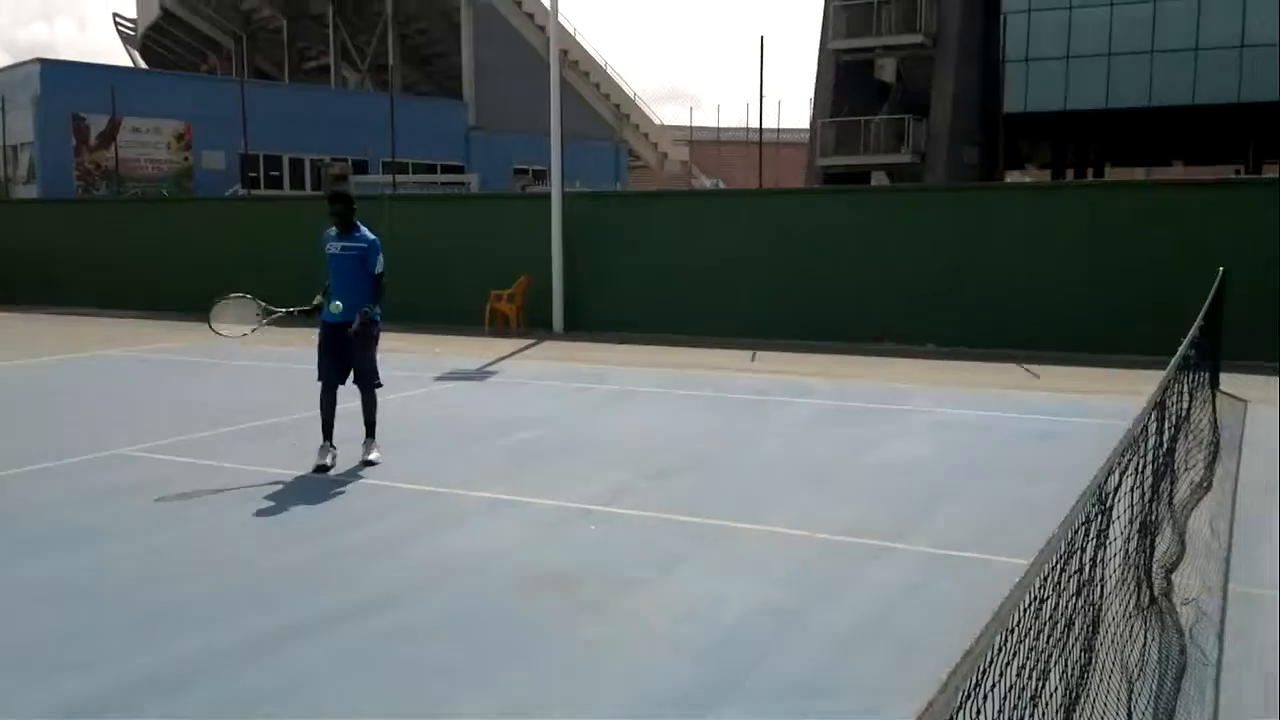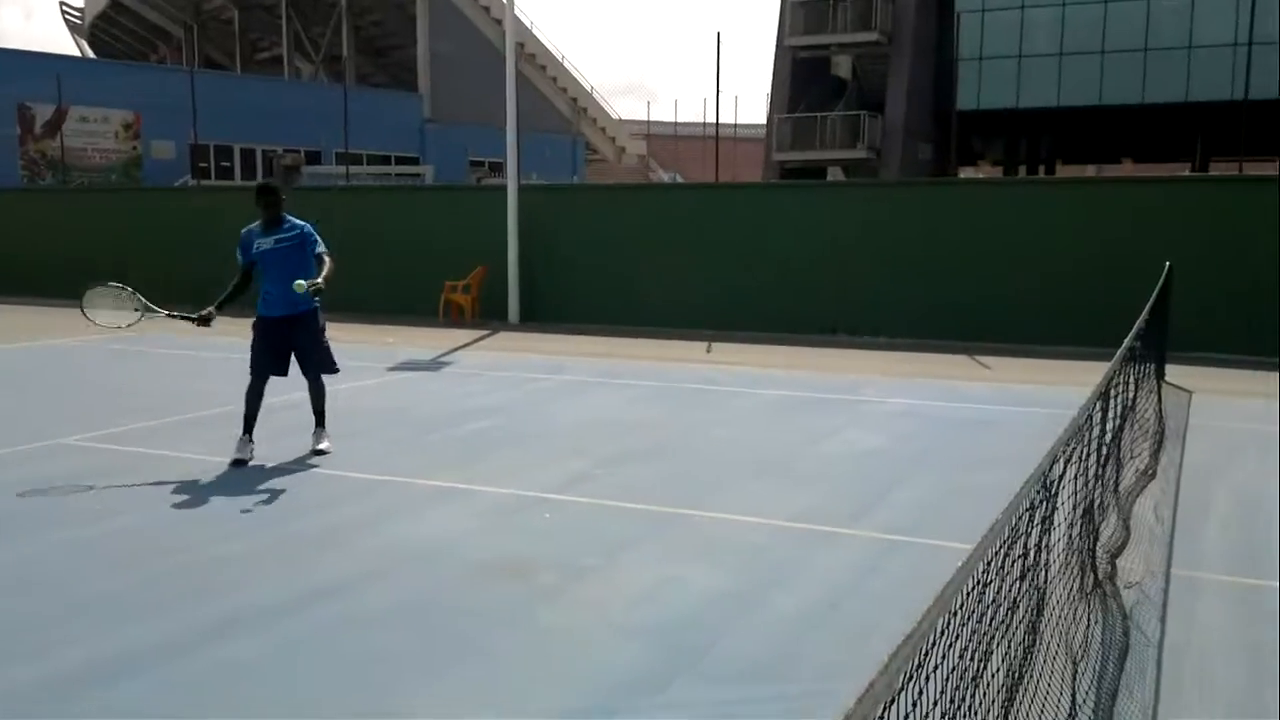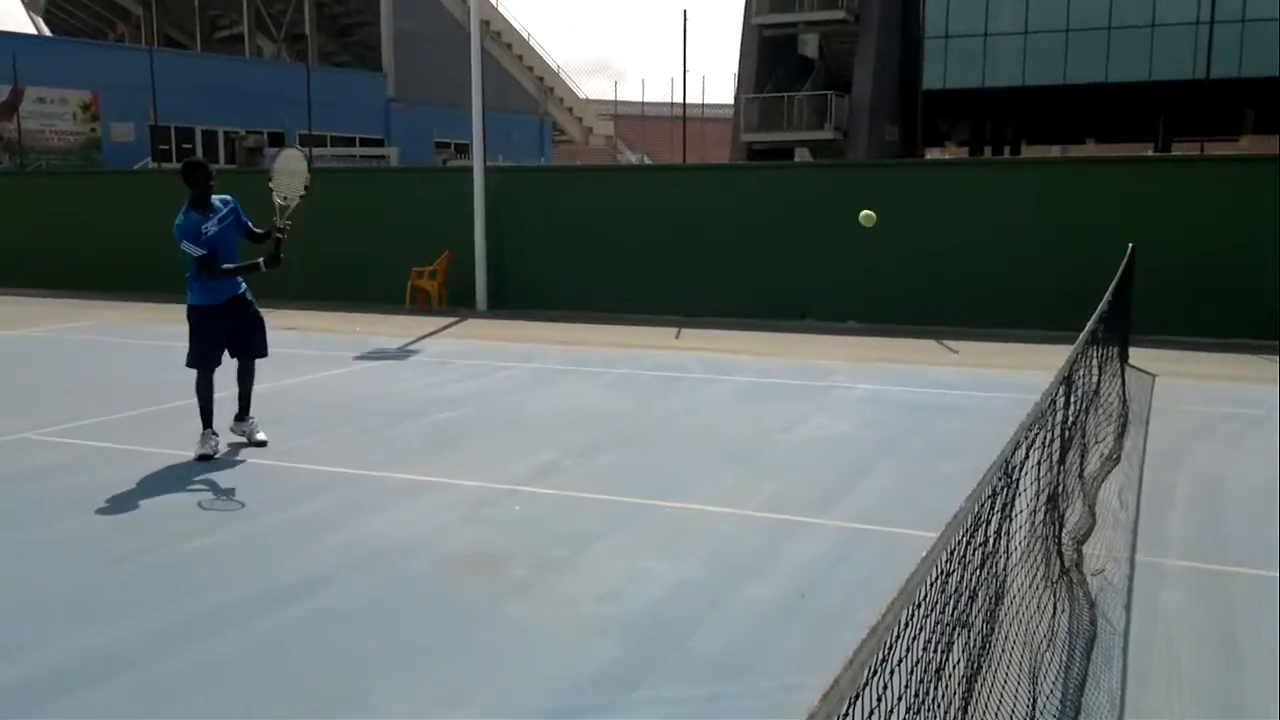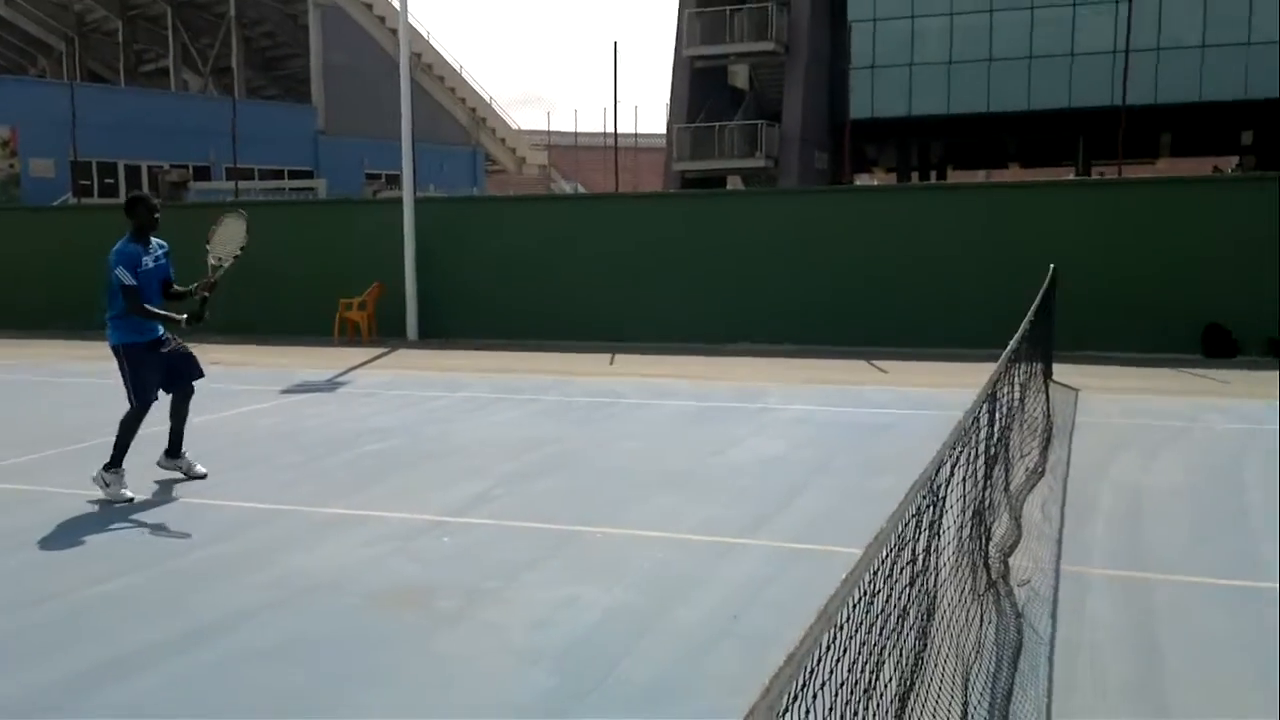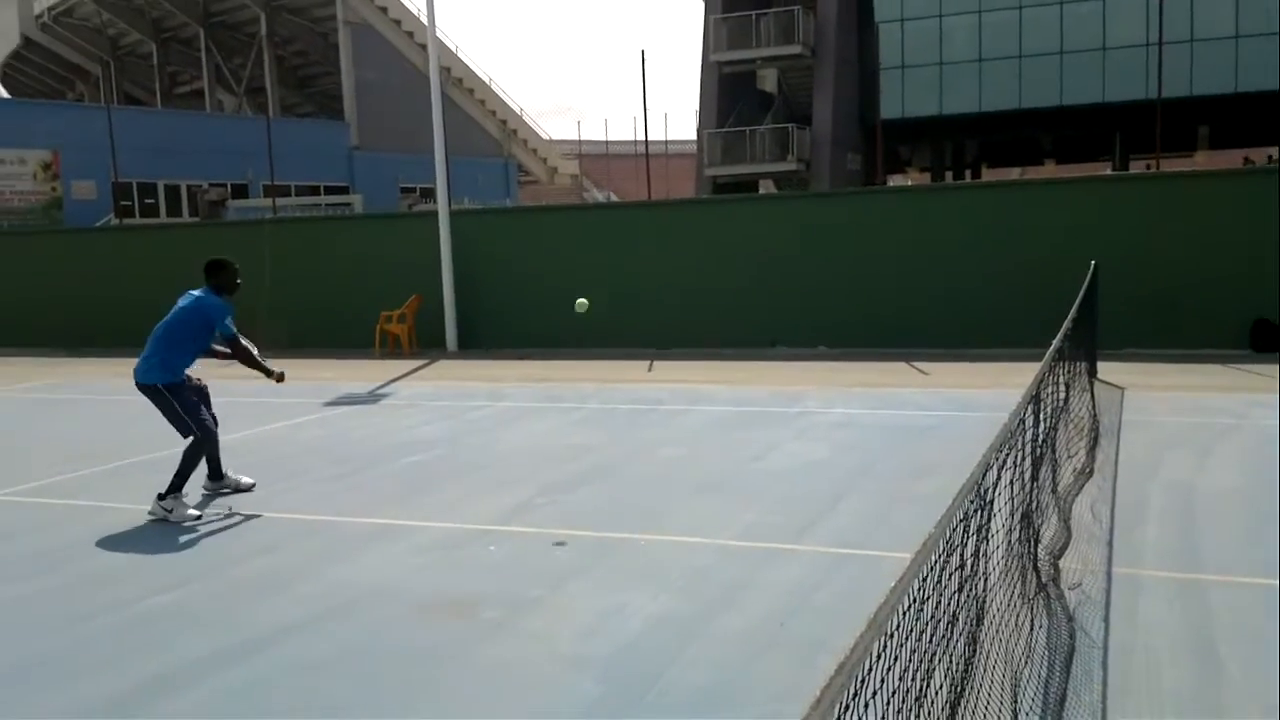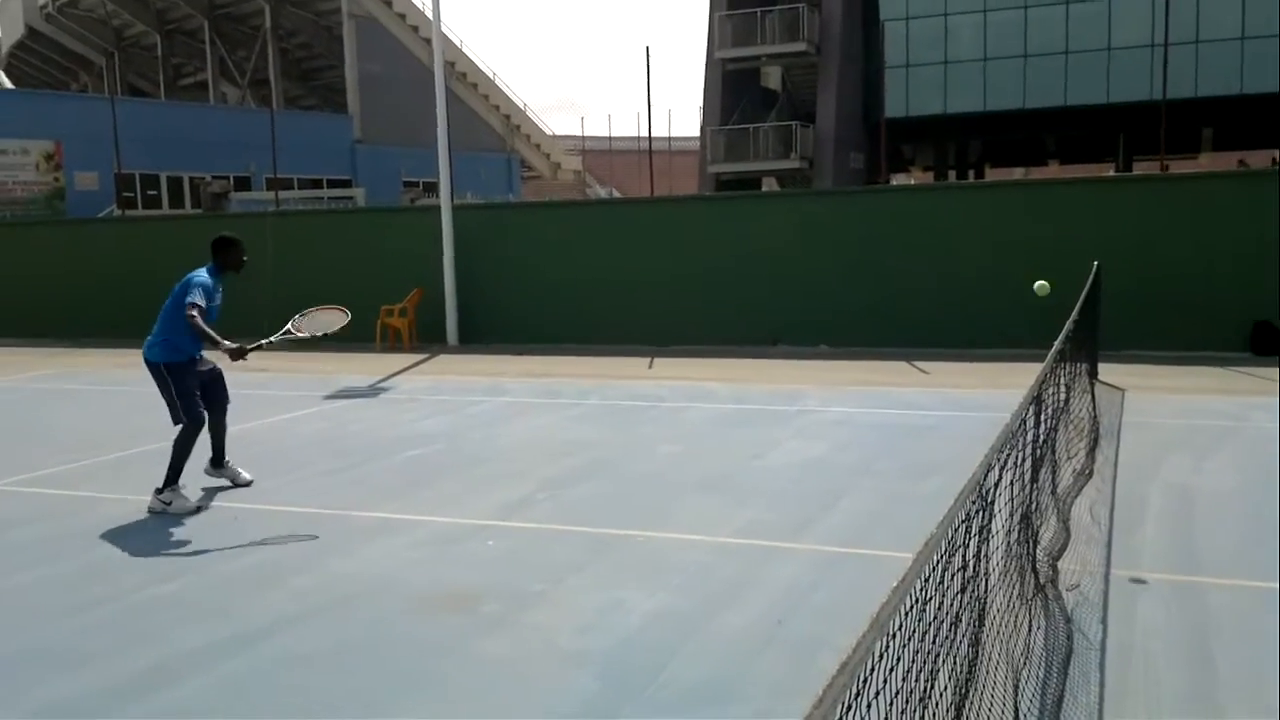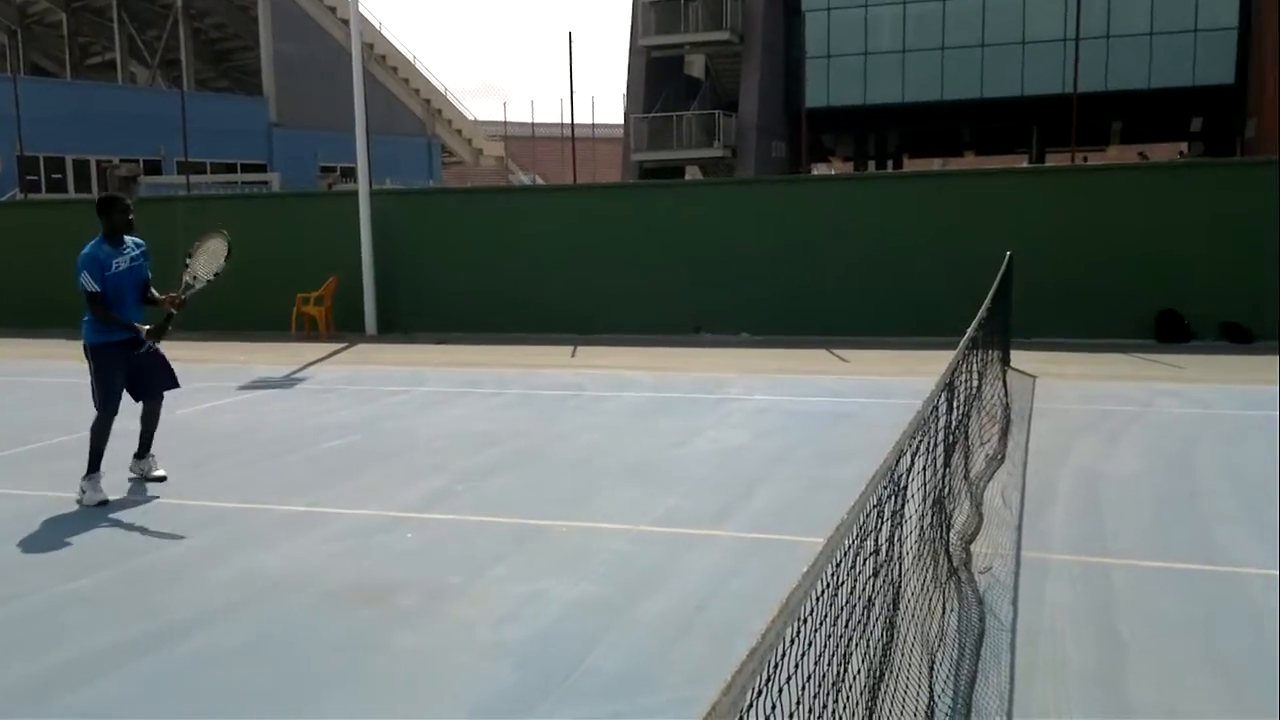
dt=0.5s
person 1, frame 1
left shoulder: (369, 242)
right shoulder: (329, 237)
left elbow: (378, 285)
left wrist: (364, 314)
right wrist: (323, 296)
left hip: (362, 323)
right hip: (332, 322)
left knee: (365, 384)
right knee: (328, 384)
left ankle: (370, 441)
right ankle: (327, 445)
person 1, frame 2
left shoulder: (301, 230)
right shoulder: (249, 237)
left elbow: (326, 260)
right elbow: (244, 278)
left wrist: (320, 280)
right wrist: (216, 308)
left hip: (305, 313)
right hip: (269, 316)
left knee: (314, 373)
right knee: (259, 376)
left ankle: (320, 431)
right ankle: (246, 439)
person 1, frame 3
left shoulder: (228, 204)
right shoulder: (185, 224)
left elbow: (251, 234)
right elbow: (210, 270)
left wrist: (271, 232)
right wrist: (259, 264)
left hip: (237, 294)
right hip: (205, 304)
left knee: (248, 357)
right knee: (205, 367)
left ankle: (243, 419)
right ankle: (208, 432)
person 1, frame 4
left shoulder: (161, 248)
right shoulder: (123, 254)
left elbow: (168, 291)
right elbow: (134, 304)
left wrist: (194, 290)
right wrist: (180, 320)
left hip: (158, 335)
right hip: (130, 339)
left knee: (185, 385)
right knee: (142, 404)
left ankle: (174, 455)
right ankle: (111, 472)
person 1, frame 5
left shoulder: (199, 298)
right shoulder: (216, 305)
right elbow: (240, 350)
left wrist: (237, 353)
right wrist: (270, 372)
left hip: (168, 373)
right hip: (158, 378)
left knee: (207, 421)
right knee: (205, 432)
left ankle: (216, 477)
right ankle: (168, 499)
person 1, frame 6
left shoulder: (213, 281)
right shoulder: (201, 282)
right elbow: (192, 319)
right wrist: (224, 344)
left hip: (188, 355)
right hip: (167, 358)
left knee: (218, 404)
right knee: (194, 421)
left ankle: (218, 465)
right ankle: (165, 492)
person 1, frame 7
left shoulder: (139, 248)
right shoulder: (91, 257)
left elbow: (144, 292)
right elbow: (96, 310)
left wrist: (162, 300)
right wrist: (139, 328)
left hip: (136, 338)
right hip: (103, 342)
left knee: (155, 394)
right knee: (108, 409)
left ankle: (142, 458)
right ankle: (90, 477)
